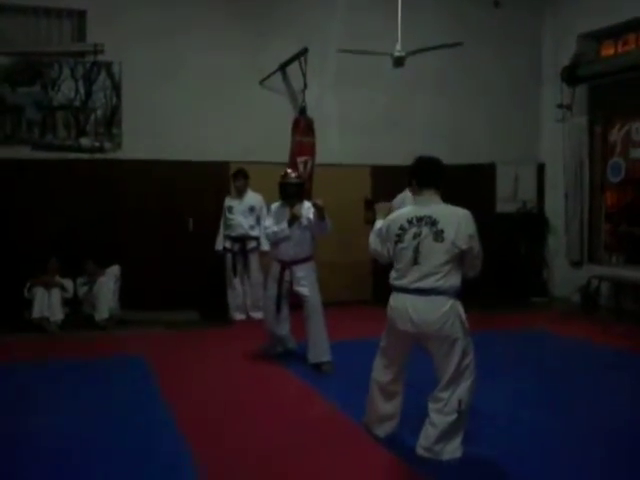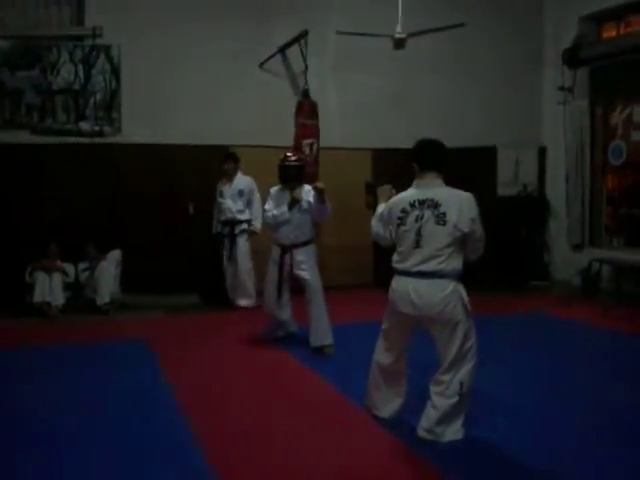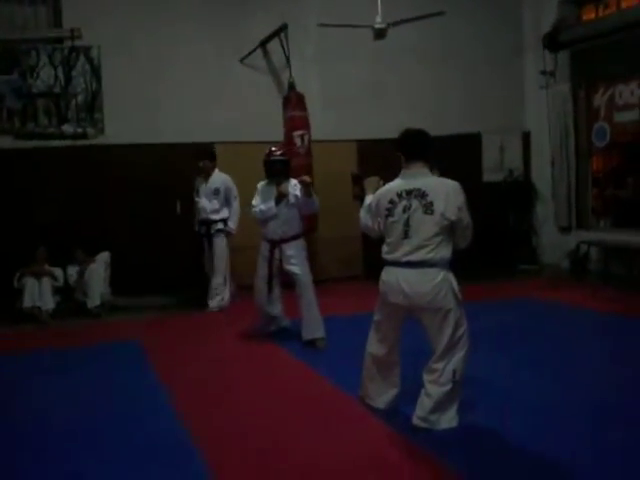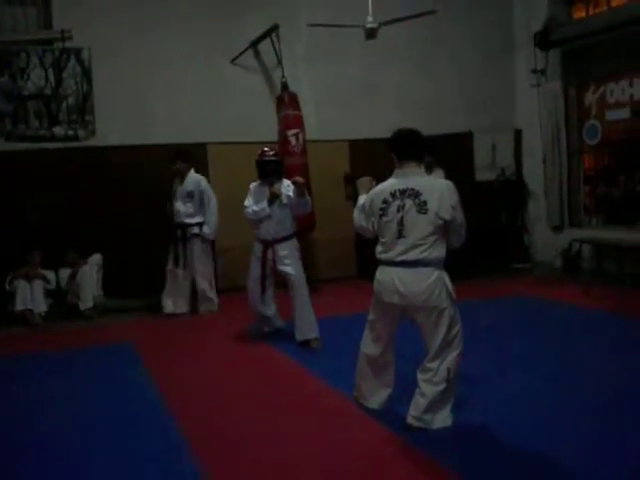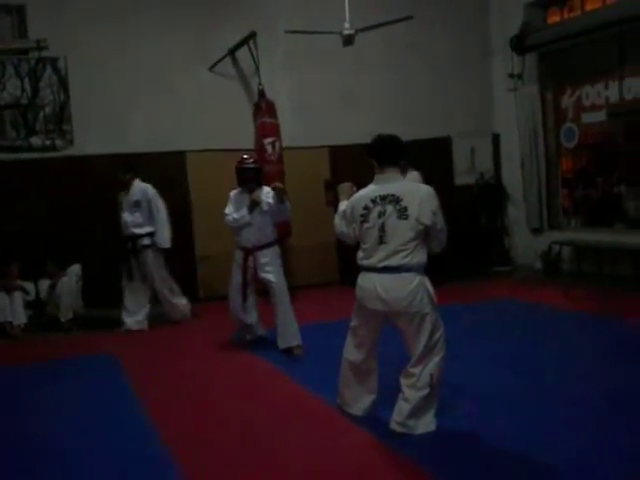
dt=0.4s
person 1, frame 1
left shoulder: (396, 219)
right shoulder: (461, 218)
left elbow: (378, 252)
right elbow: (473, 267)
left wrist: (380, 220)
left hip: (402, 304)
right hip: (441, 308)
left knee: (388, 367)
right knee: (456, 376)
left ankle: (378, 422)
right ankle: (437, 443)
person 1, frame 2
left shoulder: (398, 202)
right shoulder: (463, 201)
left elbow: (381, 236)
right elbow: (475, 250)
left wrist: (382, 204)
left hip: (403, 288)
right hip: (443, 291)
left knee: (390, 350)
right knee: (458, 359)
left ankle: (381, 404)
right ankle: (438, 426)
person 1, frame 3
left shoulder: (385, 193)
right shoulder: (450, 189)
left elbow: (369, 228)
right elbow: (463, 238)
left wrist: (369, 195)
left hip: (394, 278)
right hip: (433, 280)
left knee: (382, 341)
right knee: (450, 347)
left ankle: (375, 395)
right ankle: (433, 413)
person 1, frame 4
left shoulder: (378, 193)
right shoulder: (444, 188)
left elbow: (364, 228)
right elbow: (457, 237)
left wrist: (362, 196)
left hip: (388, 278)
right hip: (427, 280)
left knee: (376, 340)
right knee: (444, 347)
left ankle: (369, 395)
right ankle: (426, 413)
person 1, frame 5
left shoulder: (359, 199)
right shoulder: (424, 194)
left elbow: (345, 234)
right elbow: (438, 242)
left wrist: (343, 202)
left hip: (370, 284)
right hip: (408, 285)
left knee: (359, 346)
right knee: (427, 351)
left ankle: (353, 401)
right ankle: (411, 418)
person 2, frame 1
left shoulder: (308, 208)
right shoulder: (275, 209)
left elbow: (322, 231)
right elbow: (269, 235)
left wrist: (321, 215)
right wrist: (288, 223)
left hip: (303, 266)
right hip: (280, 267)
left knee: (313, 306)
right knee: (273, 307)
left ankle: (320, 356)
right ankle: (281, 344)
person 2, frame 2
left shoulder: (309, 191)
right shoulder: (275, 193)
left elbow: (322, 216)
right elbow: (268, 218)
left wrist: (321, 198)
right wrist: (289, 206)
left hip: (304, 250)
right hip: (281, 251)
left knee: (314, 289)
right knee: (273, 292)
left ankle: (321, 339)
right ankle: (283, 327)
person 2, frame 3
left shoulder: (295, 186)
right shoulder: (262, 188)
left elbow: (310, 209)
right elbow: (256, 213)
left wrist: (308, 192)
right wrist: (276, 201)
left hip: (293, 245)
right hip: (269, 246)
left knee: (304, 284)
right knee: (263, 287)
left ankle: (313, 333)
right ankle: (275, 322)
person 2, frame 4
left shoulder: (288, 186)
right shoulder: (254, 188)
left elbow: (303, 209)
right elbow: (249, 213)
left wrist: (301, 192)
right wrist: (269, 201)
left hip: (286, 245)
right hip: (263, 246)
left knee: (298, 284)
right knee: (257, 288)
left ankle: (307, 333)
right ankle: (269, 323)
person 2, frame 5
left shoulder: (268, 193)
right shoulder: (234, 196)
left elbow: (283, 216)
right elbow: (230, 221)
left wrist: (281, 198)
right wrist: (249, 208)
left hip: (267, 252)
right hip: (243, 254)
left knee: (279, 291)
right knee: (238, 296)
left ankle: (290, 340)
right ankle: (251, 330)
person 3, frame 1
left shoulder: (257, 199)
right shoulder: (228, 201)
left elbow: (263, 223)
right elbow: (223, 225)
left wrist: (264, 245)
right wrist: (220, 245)
left hip: (250, 244)
right hip: (232, 245)
left knee: (254, 279)
right knee: (234, 280)
left ankle: (256, 311)
right ankle: (237, 312)
person 3, frame 2
left shoulder: (247, 181)
right shoulder: (221, 184)
left elbow: (256, 204)
right elbow: (218, 208)
left wrist: (255, 225)
right wrist: (216, 228)
left hip: (242, 227)
right hip: (225, 228)
left knee: (243, 264)
right knee: (228, 265)
left ankle: (246, 299)
right ankle: (234, 298)
person 3, frame 3
left shoulder: (224, 180)
right shoulder: (199, 181)
left elbow: (234, 203)
left wrist: (231, 226)
right wrist: (197, 226)
left hip: (219, 227)
right hip: (205, 228)
left knee: (219, 265)
right knee: (210, 266)
left ankle: (217, 301)
right ankle: (224, 294)
person 3, frame 4
left shoulder: (199, 181)
right shoulder: (177, 183)
left elbow: (211, 206)
left wrist: (208, 231)
right wrist: (176, 228)
left hip: (196, 231)
right hip: (181, 232)
left knee: (202, 270)
right knee: (174, 270)
left ankle: (208, 305)
right ankle: (175, 306)
person 3, frame 5
left shoulder: (146, 190)
right shoulder: (123, 195)
left elbow: (160, 214)
left wrist: (162, 241)
right wrist: (127, 241)
left hip: (147, 242)
right hip: (132, 244)
left knee: (160, 280)
right knee: (132, 283)
left ankle: (181, 311)
right ankle: (134, 322)
